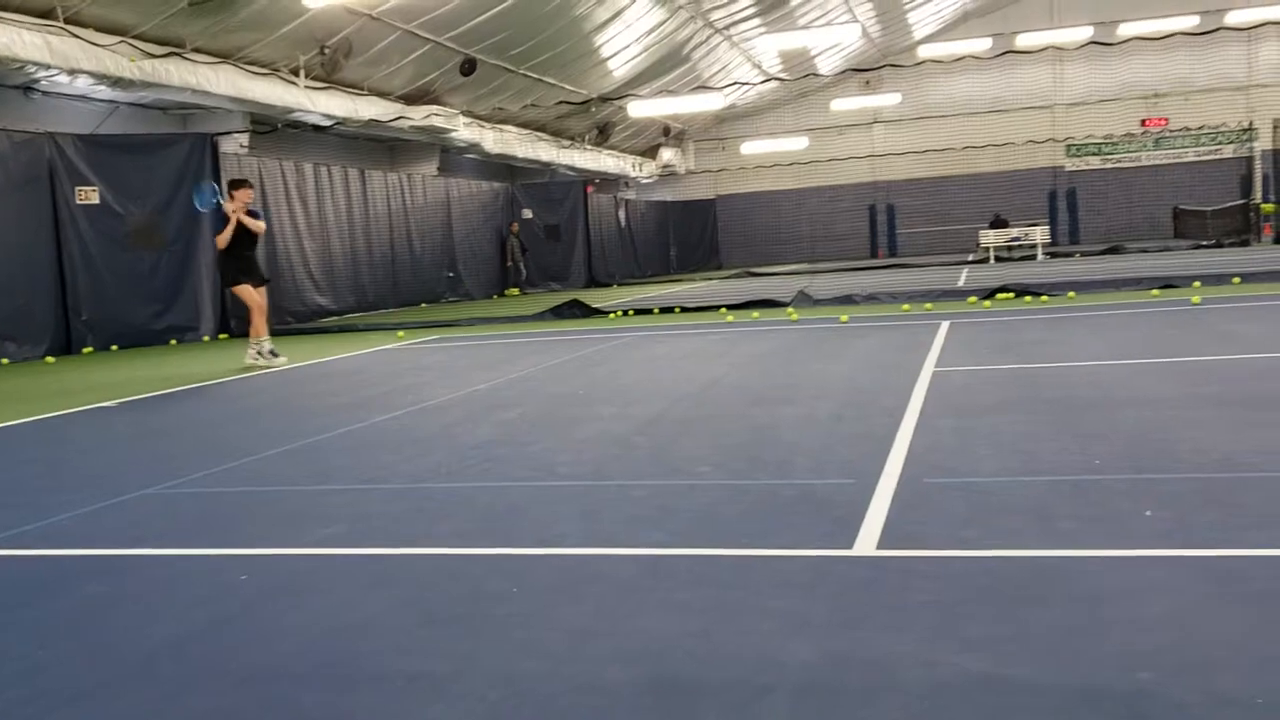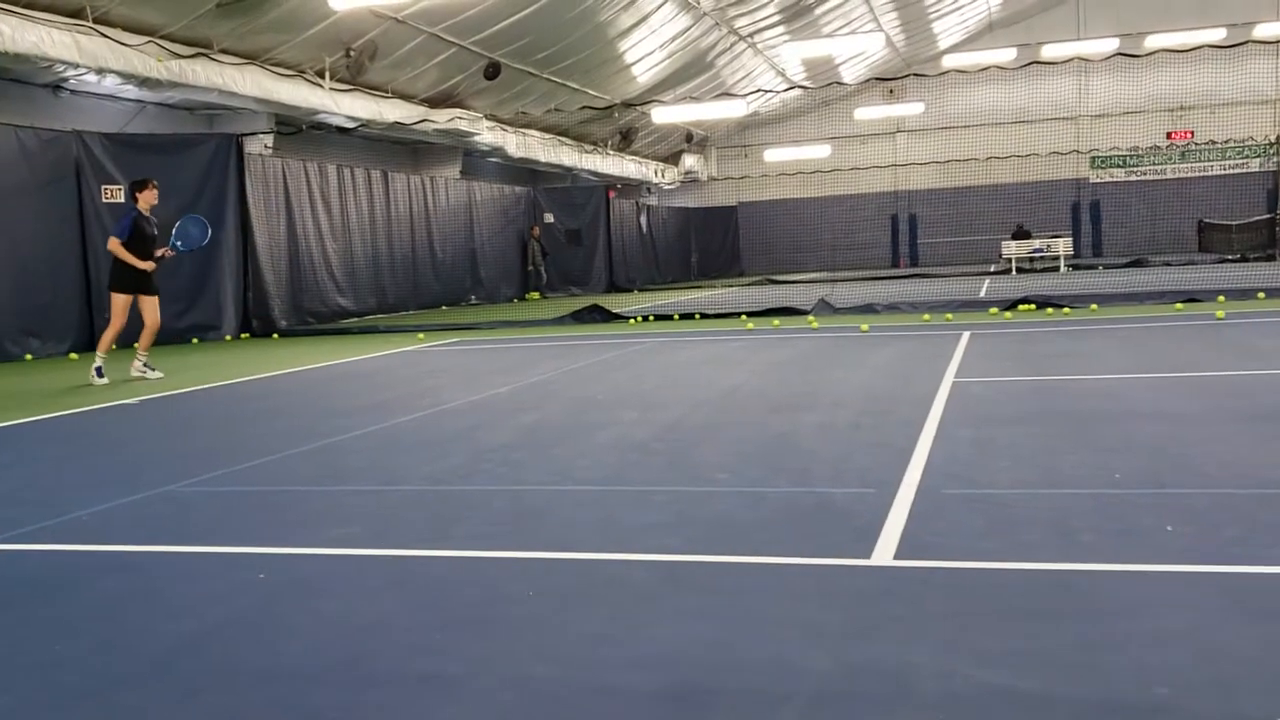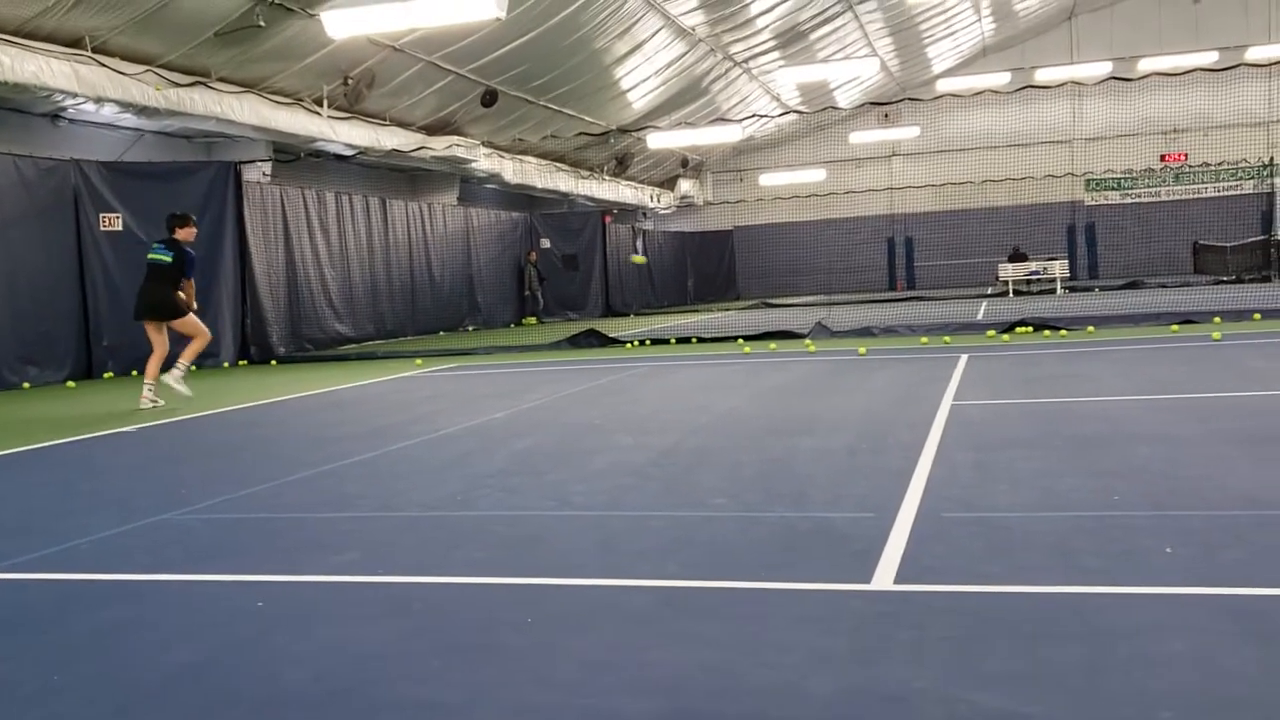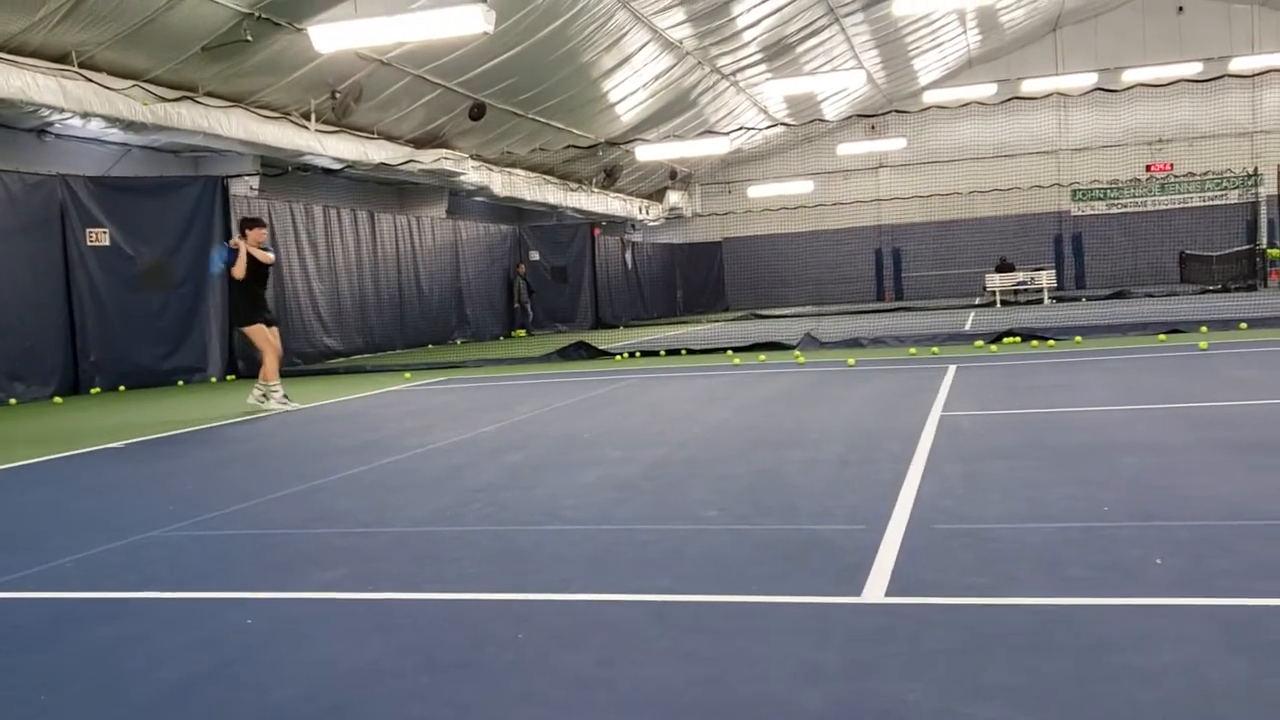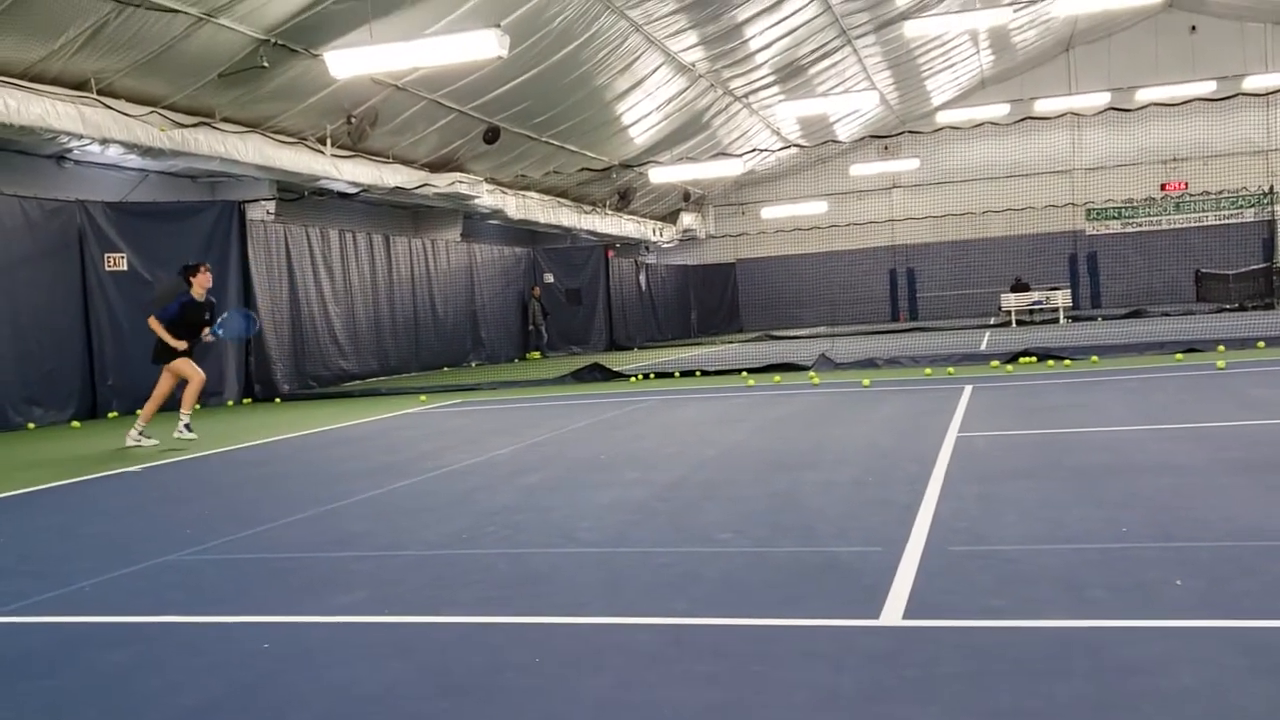
dt=1s
person 1, frame 1
left shoulder: (253, 214)
right shoulder: (225, 217)
left elbow: (261, 229)
right elbow: (221, 244)
left wrist: (239, 215)
right wrist: (233, 220)
left hip: (250, 266)
right hip: (233, 270)
left knee: (262, 310)
right knee: (258, 307)
left ankle: (254, 353)
right ankle: (267, 350)
person 1, frame 2
left shoulder: (152, 221)
right shoulder: (130, 218)
right elbow: (112, 245)
left wrist: (161, 254)
right wrist: (139, 264)
left hip: (145, 278)
right hip: (124, 276)
left knee: (153, 323)
right knee: (118, 323)
left ankle: (140, 364)
right ankle: (97, 365)
person 1, frame 3
left shoulder: (155, 247)
right shoulder: (186, 254)
right elbow: (188, 285)
left wrist: (181, 297)
right wrist: (191, 305)
left hip: (144, 300)
right hip: (165, 301)
left knee: (160, 349)
right knee: (204, 336)
left ankle: (147, 394)
right ankle: (175, 374)
person 1, frame 4
left shoulder: (264, 251)
right shoulder: (239, 255)
left elbow: (269, 259)
right elbow: (238, 275)
left wrist: (247, 245)
right wrist: (242, 248)
left hip: (261, 307)
right hip: (245, 309)
left knee: (276, 352)
right knee: (271, 349)
left ankle: (258, 393)
right ankle: (277, 397)
person 1, frame 5
left shoulder: (210, 304)
right shoulder: (181, 301)
left elbow: (204, 327)
right elbow: (153, 321)
left wrist: (207, 334)
right wrist: (172, 341)
left hip: (184, 352)
right hip: (169, 350)
left knee: (159, 395)
right knee: (198, 378)
left ankle: (136, 434)
right ankle: (182, 425)
